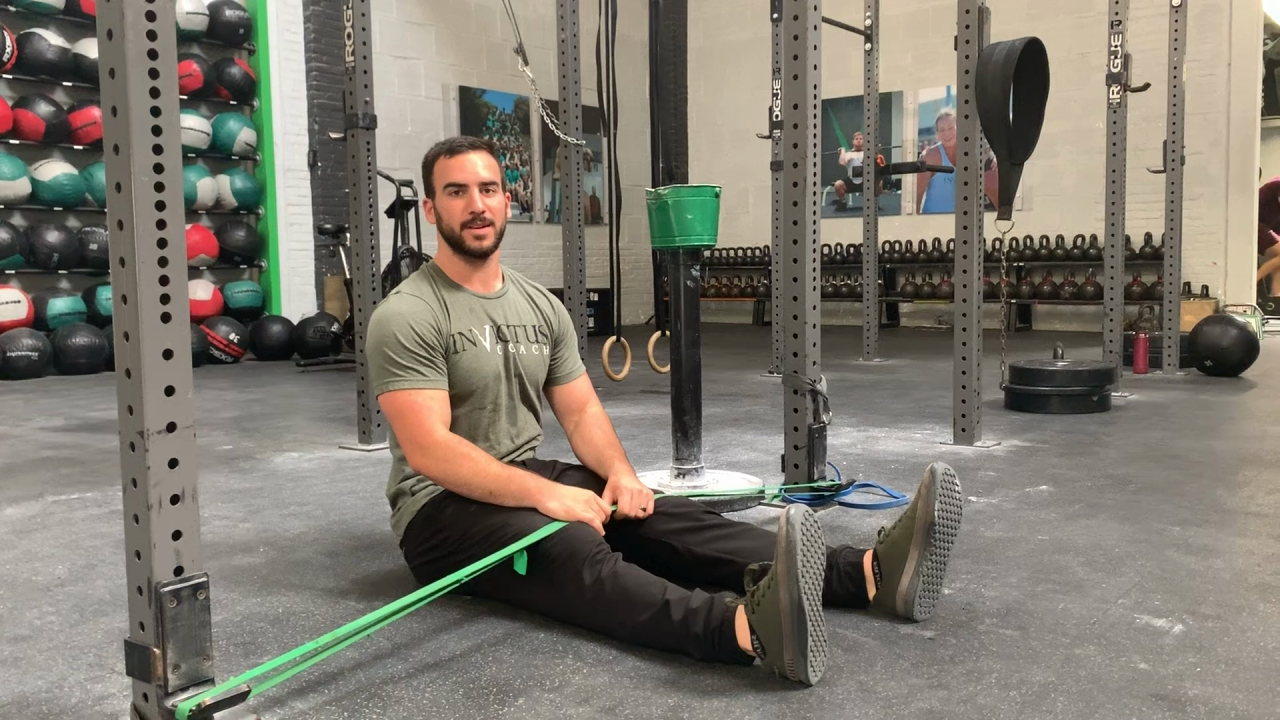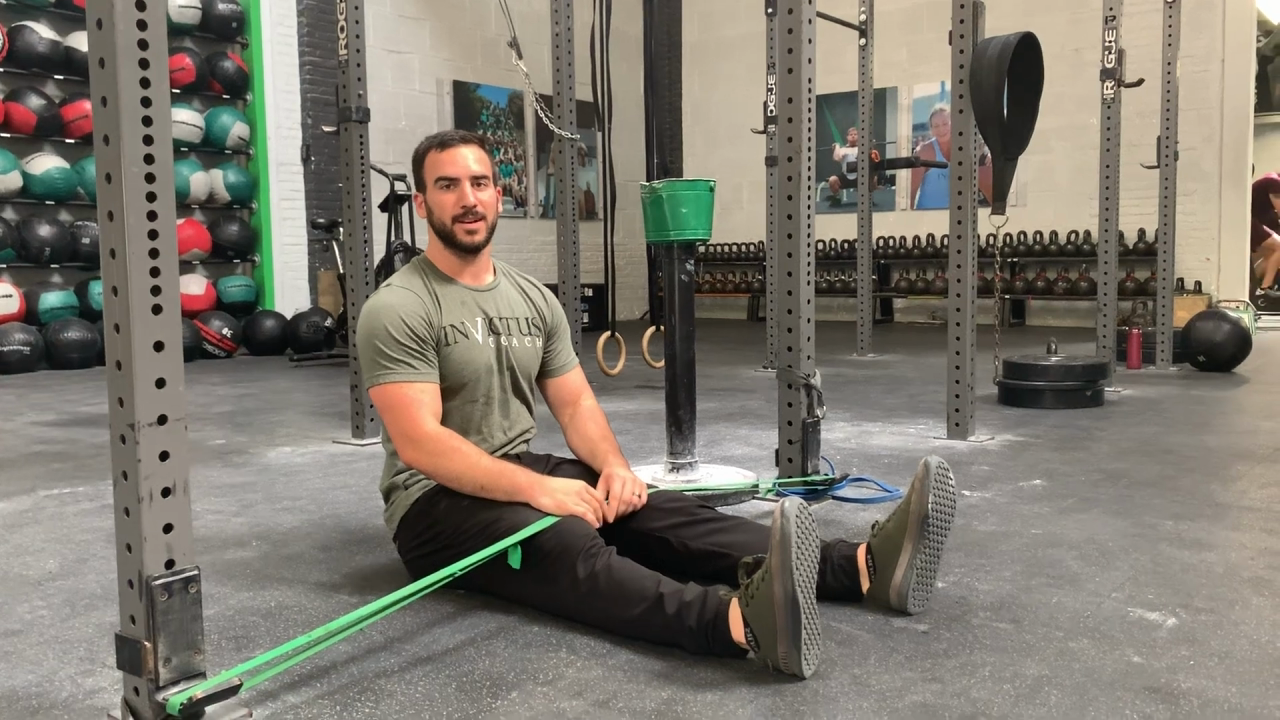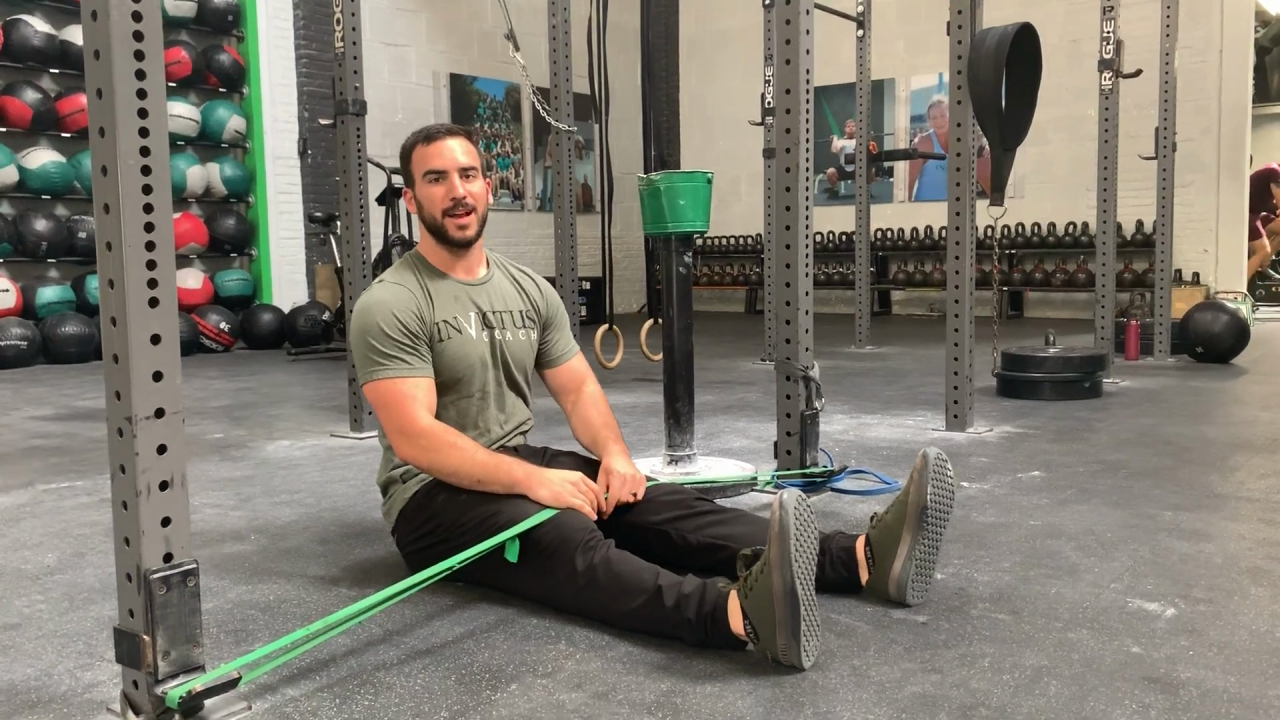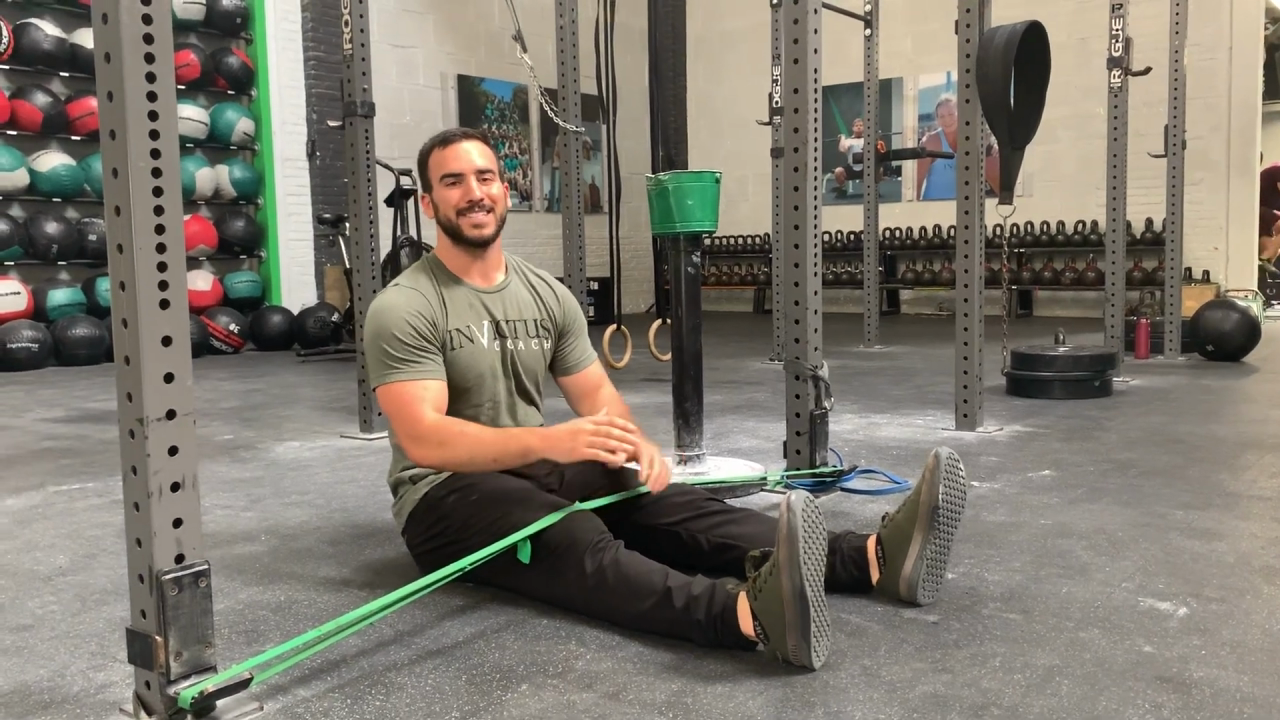
dt=0.5s
person 1, frame 1
left shoulder: (540, 304)
right shoulder: (407, 316)
left elbow: (579, 410)
right elbow: (428, 449)
left wrist: (618, 472)
right wrist: (545, 495)
left hip: (528, 478)
right hip: (443, 509)
left knee: (667, 520)
right knee: (576, 552)
left ankle: (867, 571)
right ankle: (744, 627)
person 1, frame 2
left shoulder: (532, 298)
right shoulder: (398, 309)
left elbow: (573, 403)
right elbow: (419, 443)
left wrist: (613, 465)
right wrist: (537, 489)
left hip: (521, 471)
right hip: (436, 501)
left knee: (660, 513)
right knee: (569, 546)
left ankle: (862, 566)
right ankle: (739, 621)
person 1, frame 3
left shoulder: (529, 288)
right shoulder: (390, 305)
left elbow: (578, 388)
right elbow: (416, 438)
left wrist: (614, 453)
right wrist: (534, 480)
left hip: (520, 462)
right hip: (434, 497)
left knee: (663, 506)
right knee: (568, 538)
left ankle: (860, 558)
right ankle: (738, 612)
person 1, frame 4
left shoulder: (547, 293)
right shoulder: (403, 309)
left elbow: (595, 395)
right elbow: (424, 439)
left wrist: (632, 440)
right wrist: (551, 440)
left hip: (530, 467)
right hip: (445, 495)
left knee: (675, 507)
right knee: (579, 542)
left ankle: (873, 557)
right ankle: (749, 612)
